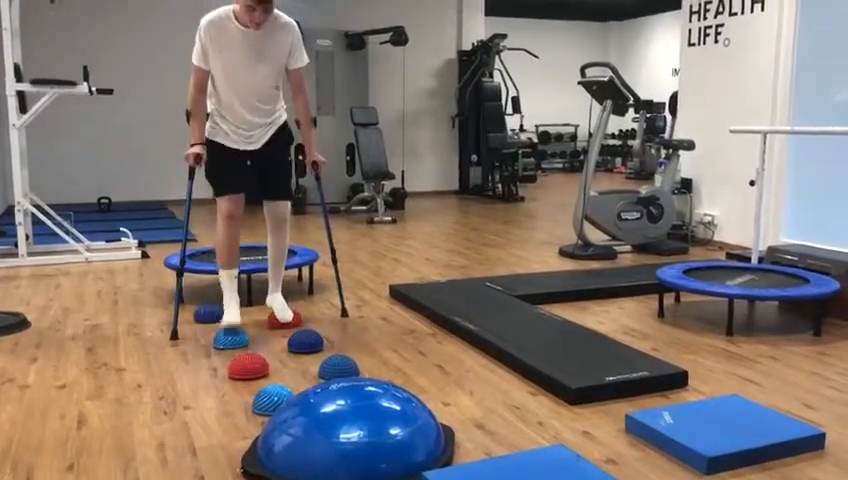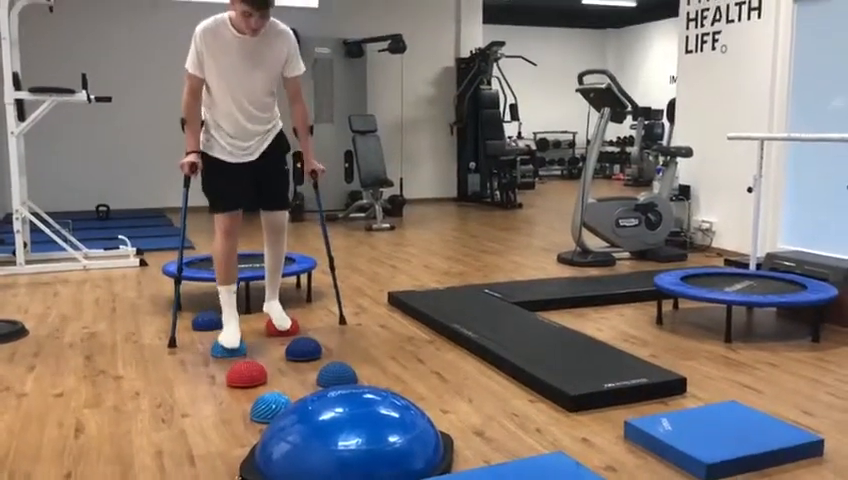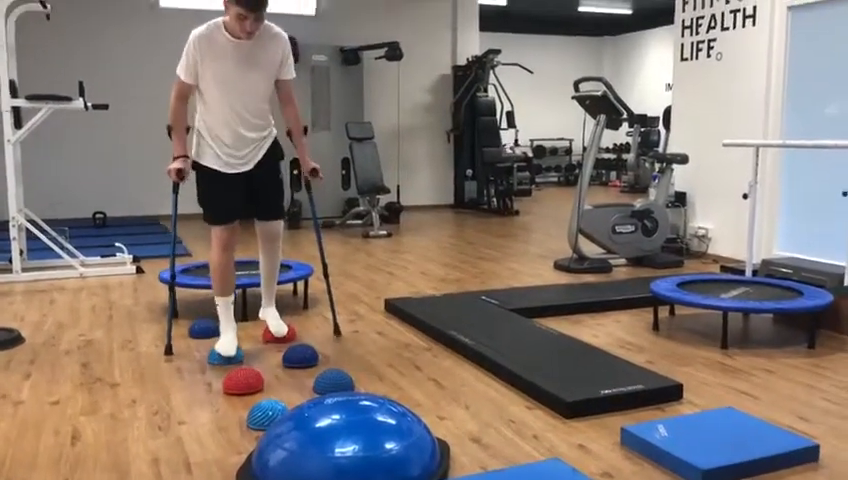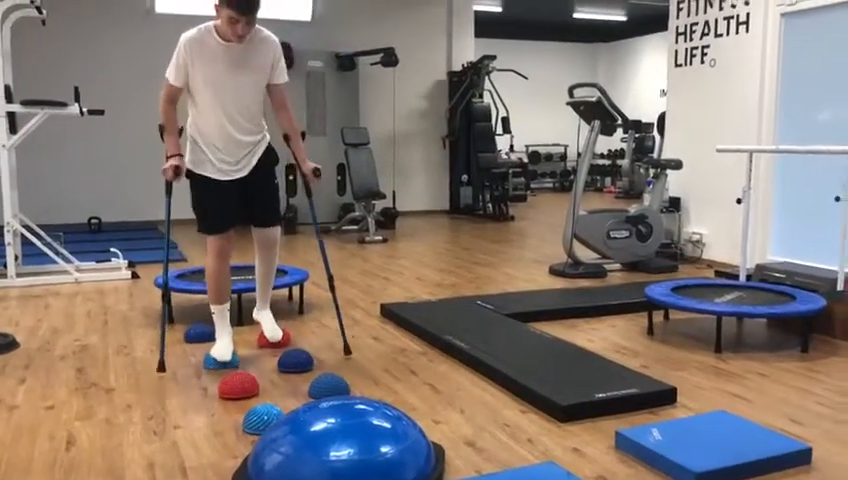
dt=0.2s
person 1, frame 1
left shoulder: (287, 29)
left elbow: (299, 91)
right elbow: (198, 87)
left wrist: (310, 147)
right wrist: (197, 141)
left hip: (272, 132)
right hip: (223, 133)
left knee: (279, 214)
right knee: (229, 211)
left ankle: (275, 293)
right ankle: (230, 301)
person 1, frame 2
left shoulder: (283, 37)
right shoulder: (207, 33)
left elbow: (295, 99)
right elbow: (192, 95)
left wrist: (308, 155)
right wrist: (192, 149)
left hip: (268, 142)
right hip: (220, 146)
left knee: (276, 223)
right knee: (226, 226)
left ankle: (272, 300)
right ankle: (229, 318)
person 1, frame 3
left shoulder: (278, 41)
right shoulder: (201, 40)
left elbow: (287, 102)
right elbow: (180, 98)
left wrist: (304, 156)
right wrist: (180, 154)
left hip: (263, 150)
right hip: (215, 156)
left knee: (272, 231)
right knee: (224, 238)
left ankle: (269, 306)
right ankle: (227, 326)
person 1, frame 4
left shoulder: (269, 45)
right shoulder: (191, 43)
left elbow: (281, 106)
right elbow: (168, 101)
left wrist: (302, 158)
right wrist: (174, 153)
left hip: (257, 156)
right hip: (208, 162)
left knee: (269, 237)
right knee: (219, 246)
left ankle: (263, 308)
right ankle: (223, 332)
